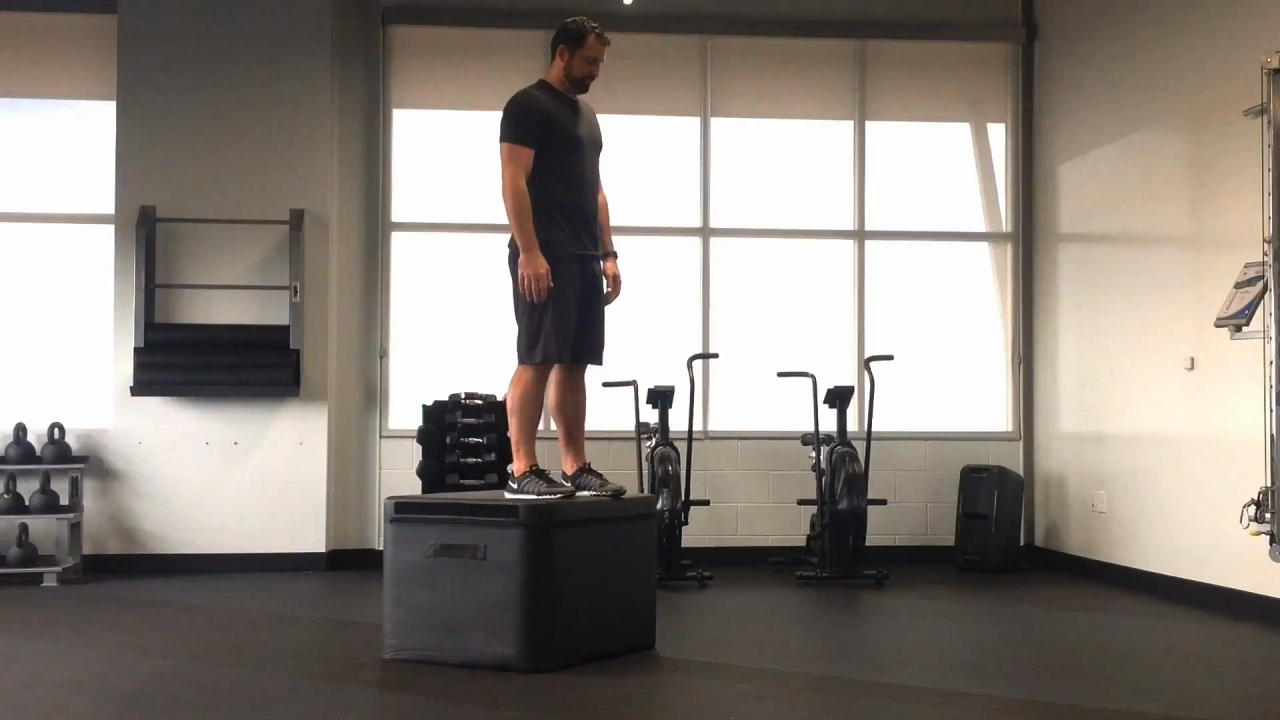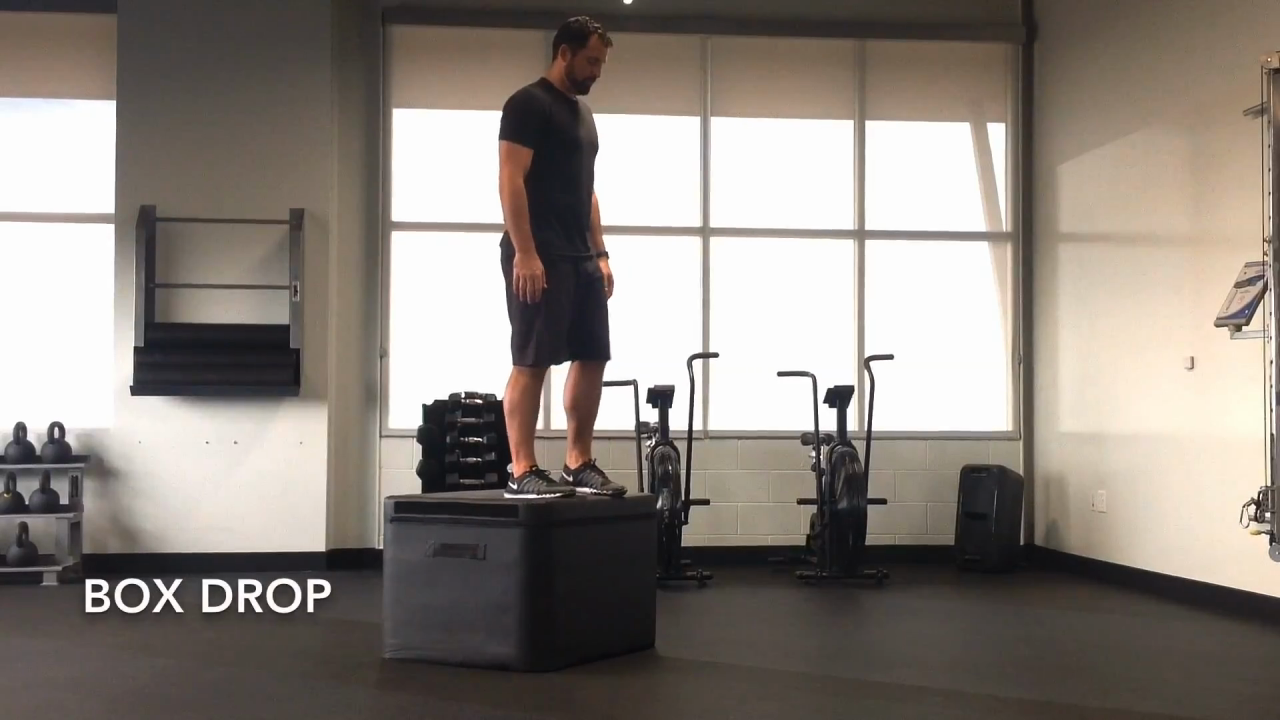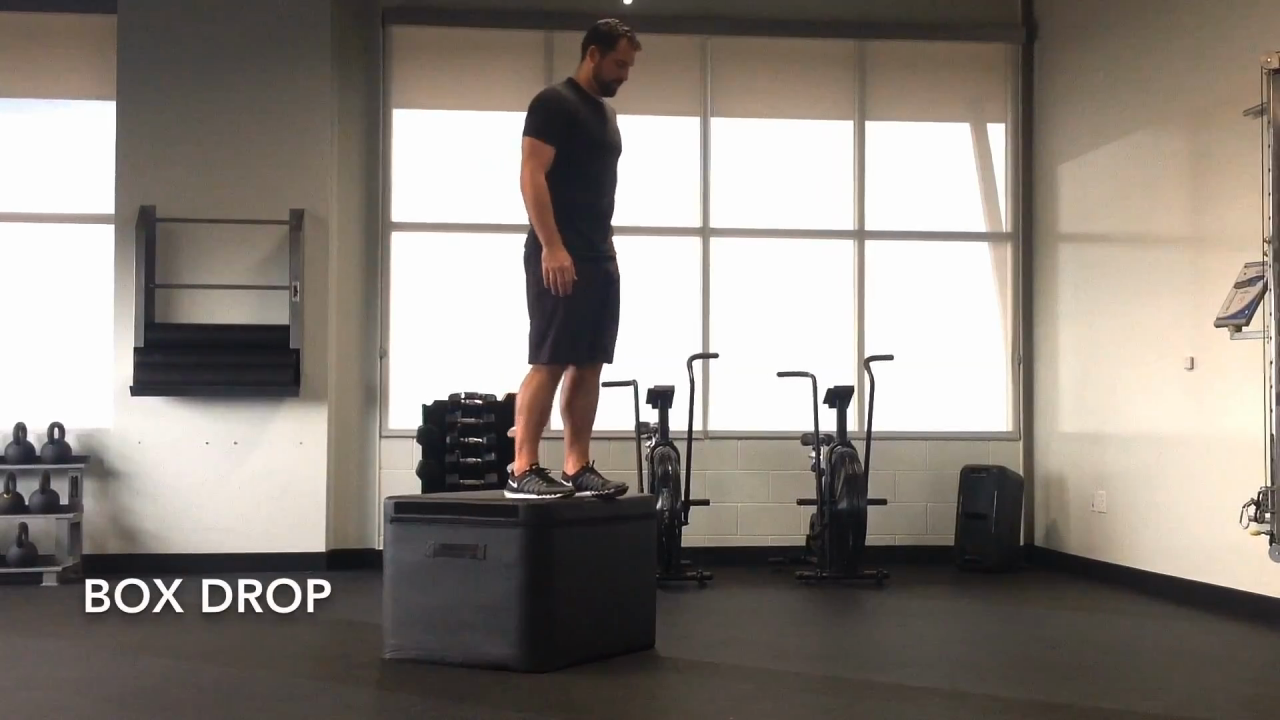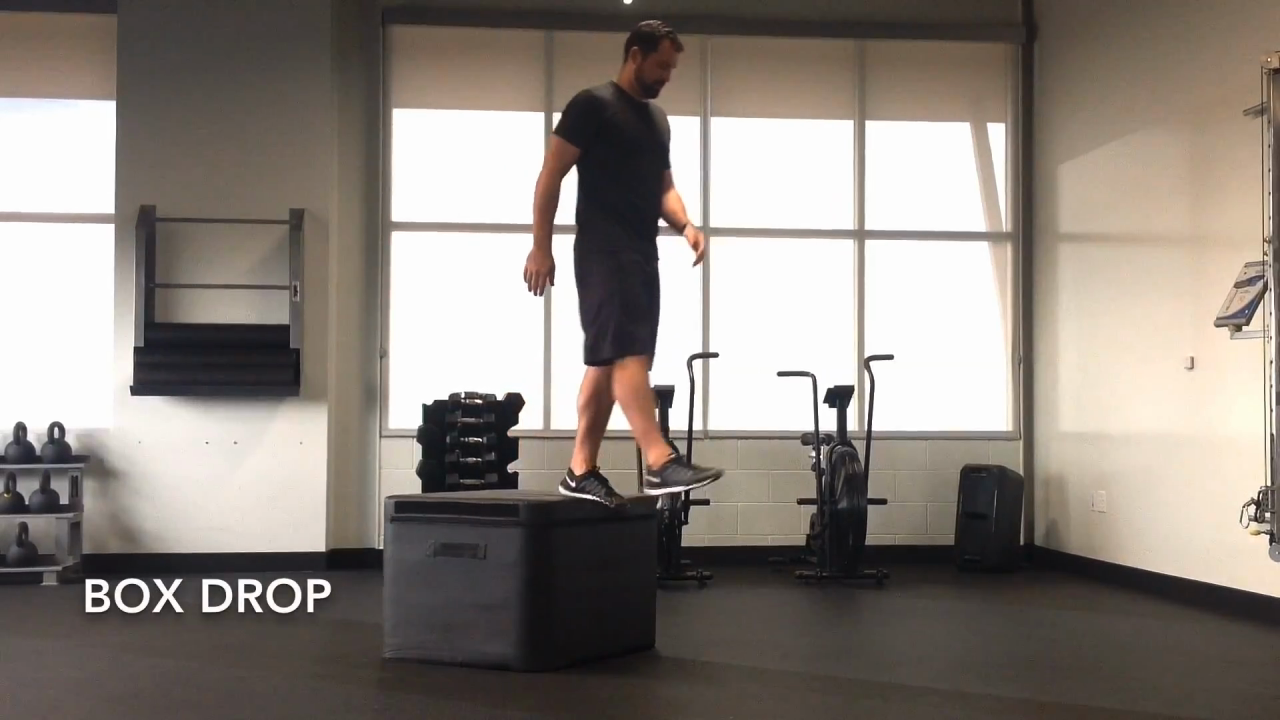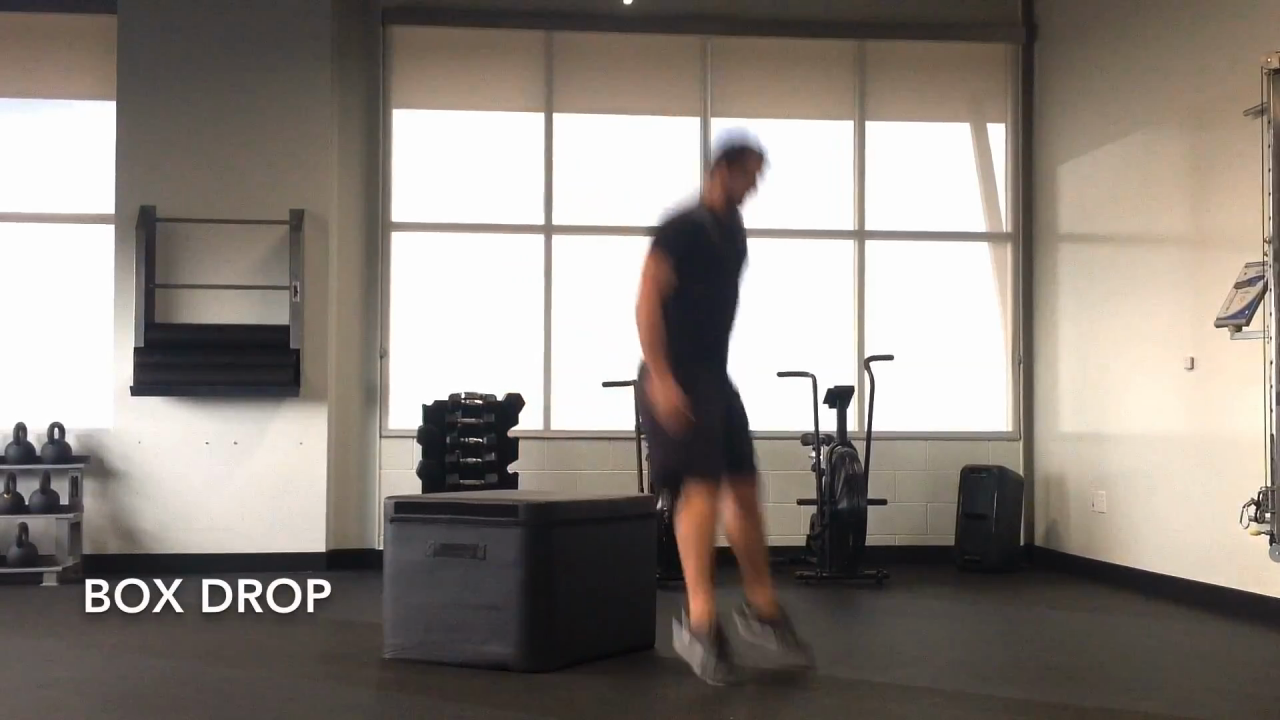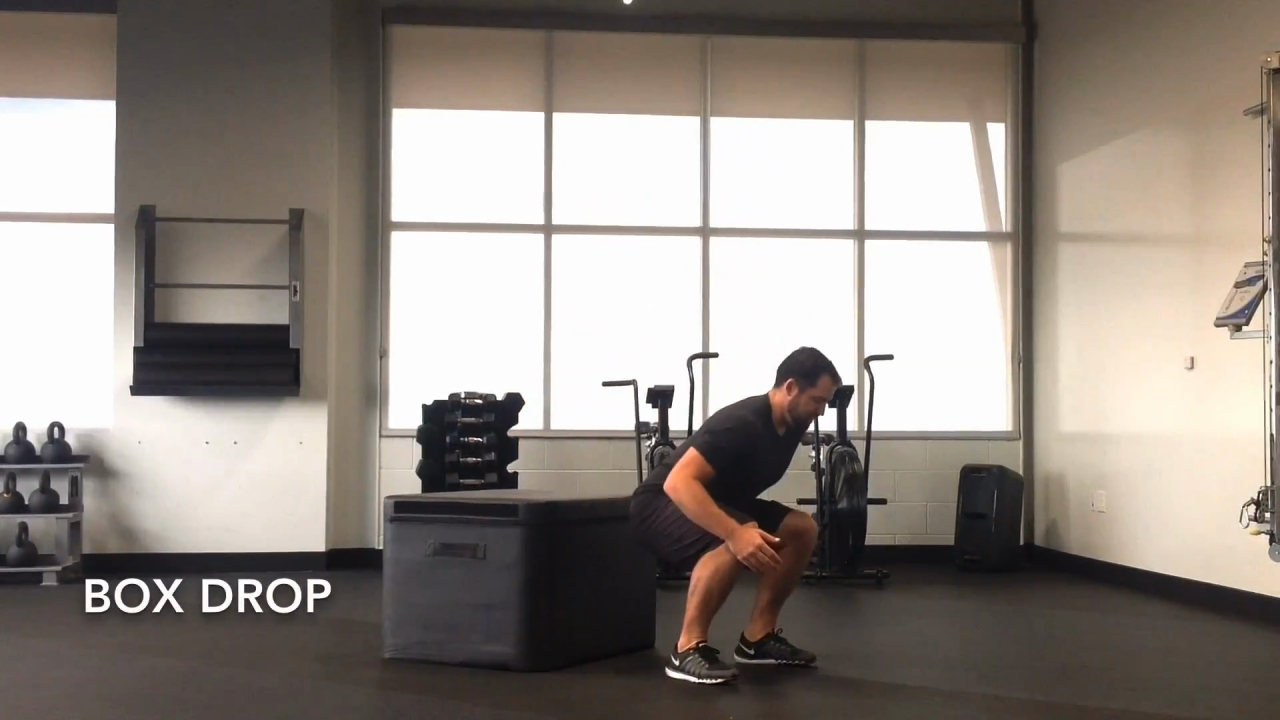
dt=0.5s
person 1, frame 1
left shoulder: (586, 113)
right shoulder: (528, 105)
right elbow: (514, 182)
left wrist: (607, 254)
right wrist: (529, 252)
left hip: (583, 258)
right hip: (545, 257)
left knee: (573, 365)
right knee: (537, 361)
left ankle: (575, 469)
right ankle: (523, 472)
person 1, frame 2
left shoulder: (582, 112)
right shoulder: (528, 104)
right elbow: (511, 181)
left wrist: (600, 254)
right wrist: (525, 253)
left hip: (578, 258)
right hip: (539, 257)
left knee: (591, 359)
right knee: (531, 362)
left ankle: (579, 464)
right ankle: (522, 472)
person 1, frame 3
left shoulder: (606, 112)
right shoulder: (554, 103)
right elbow: (532, 177)
left wrist: (604, 251)
right wrist: (552, 247)
left hip: (599, 257)
right hip: (560, 256)
left knee: (588, 365)
right knee: (551, 361)
left ankle: (577, 469)
right ankle: (522, 470)
person 1, frame 4
left shoulder: (657, 119)
right shoulder: (592, 105)
left elbow: (664, 188)
right elbow: (550, 176)
left wrist: (687, 227)
right wrist: (540, 248)
left hip: (642, 253)
right hip: (605, 251)
left knee: (606, 363)
right knee: (629, 356)
left ankle: (581, 470)
right ankle: (660, 463)
person 1, frame 5
left shoulder: (735, 231)
right shoulder: (684, 228)
right elbow: (648, 302)
left wrist: (713, 383)
right wrist: (659, 379)
left hip: (708, 376)
right hip: (676, 382)
left knee: (744, 486)
right knee: (700, 489)
left ankle: (761, 611)
right ankle: (700, 624)
person 1, frame 6
left shoulder: (791, 426)
right shoulder: (741, 424)
right elbow: (679, 483)
right wrist: (736, 533)
right hip: (660, 504)
left knee: (802, 528)
right knee: (738, 540)
left ankle: (757, 637)
right ankle: (687, 649)
